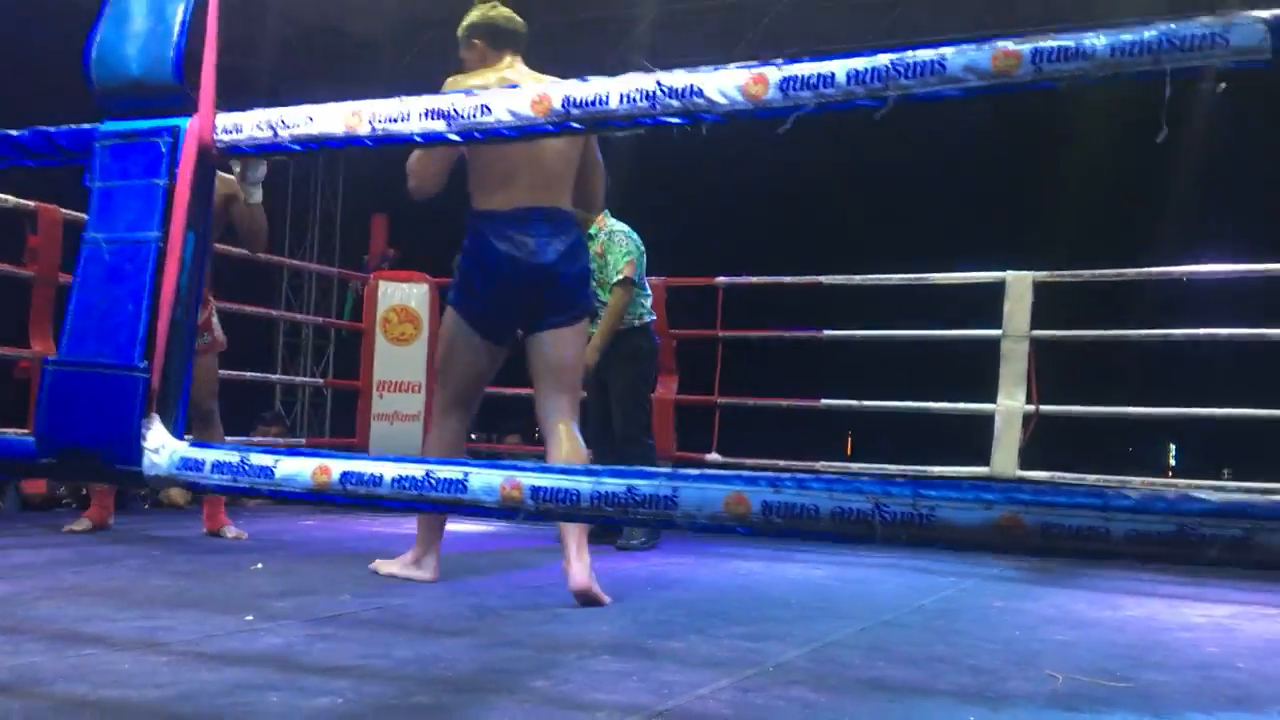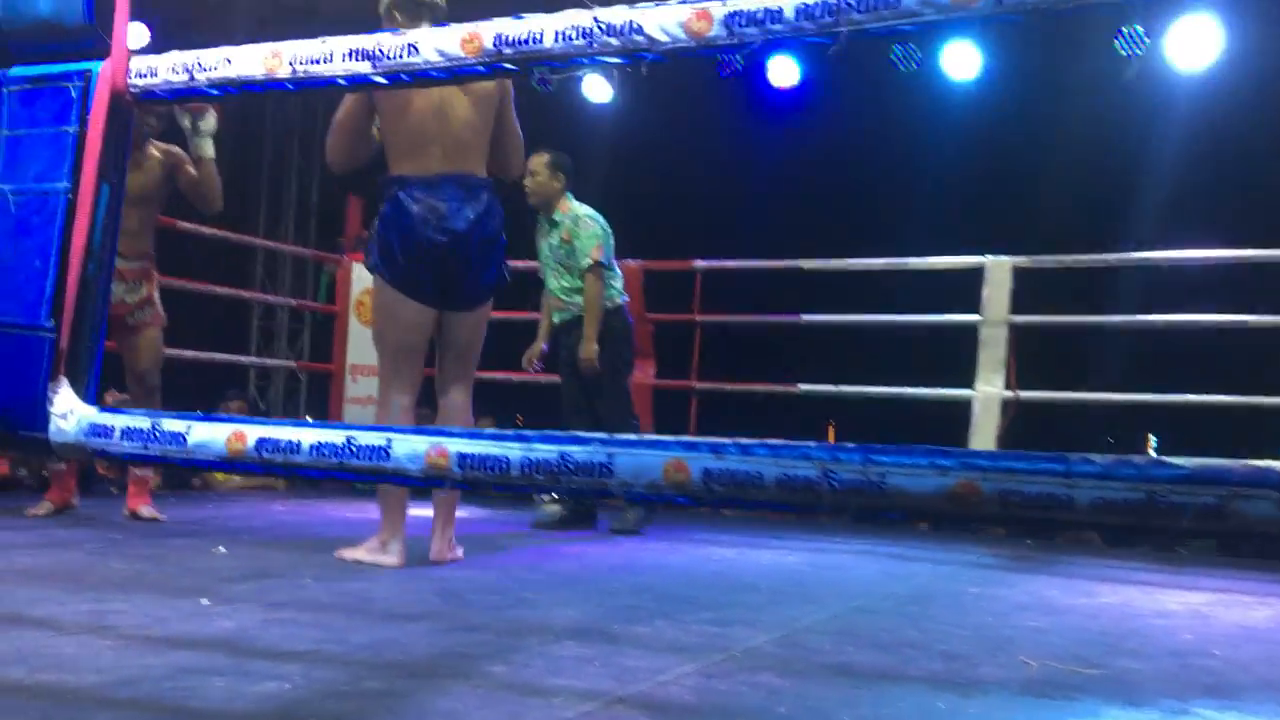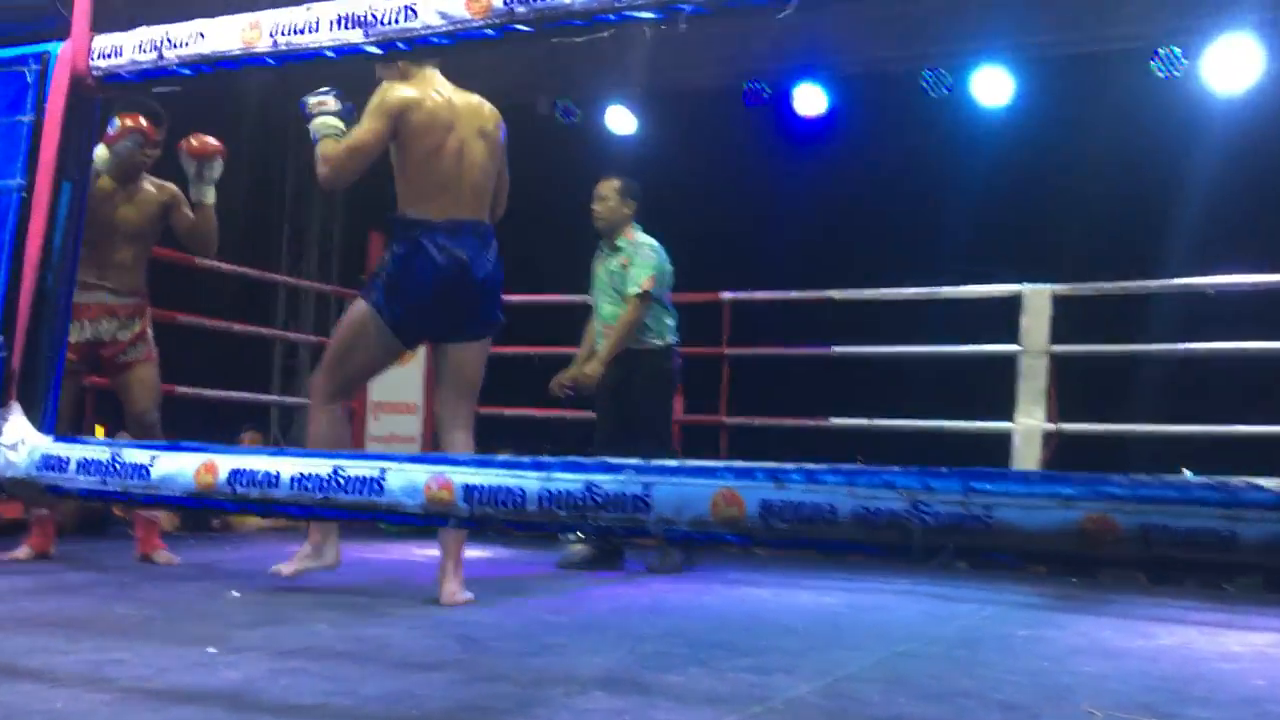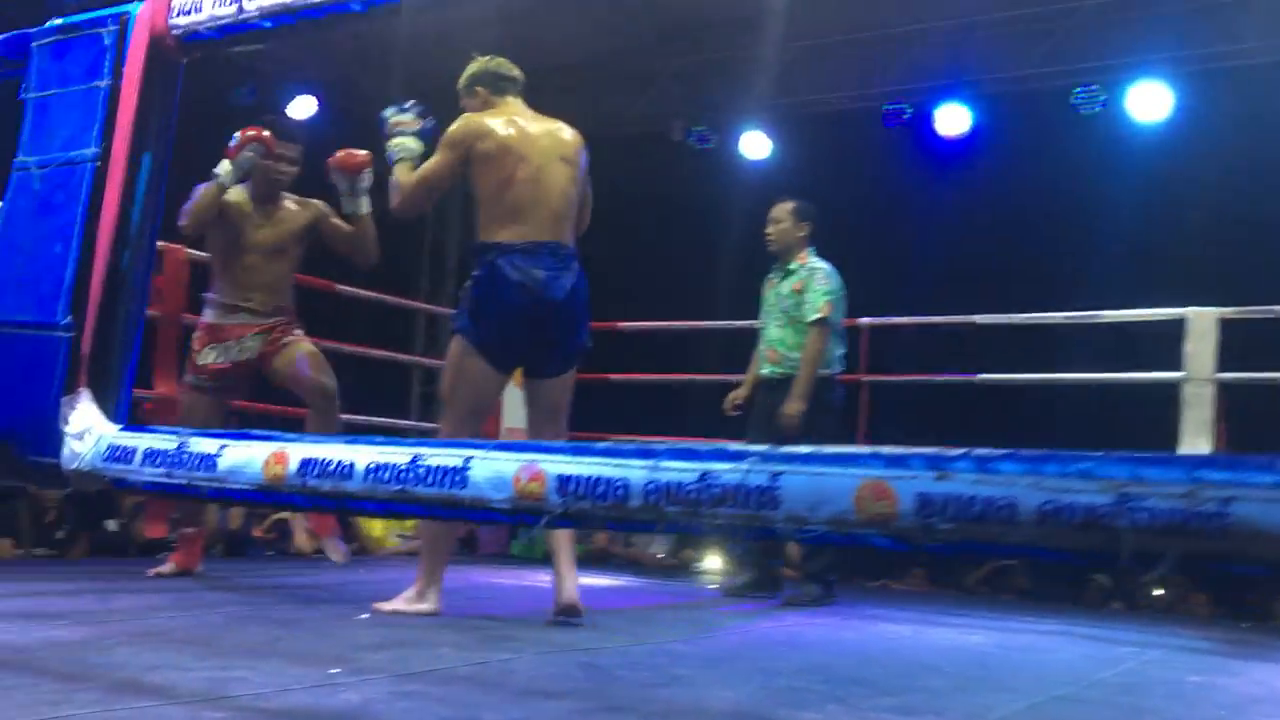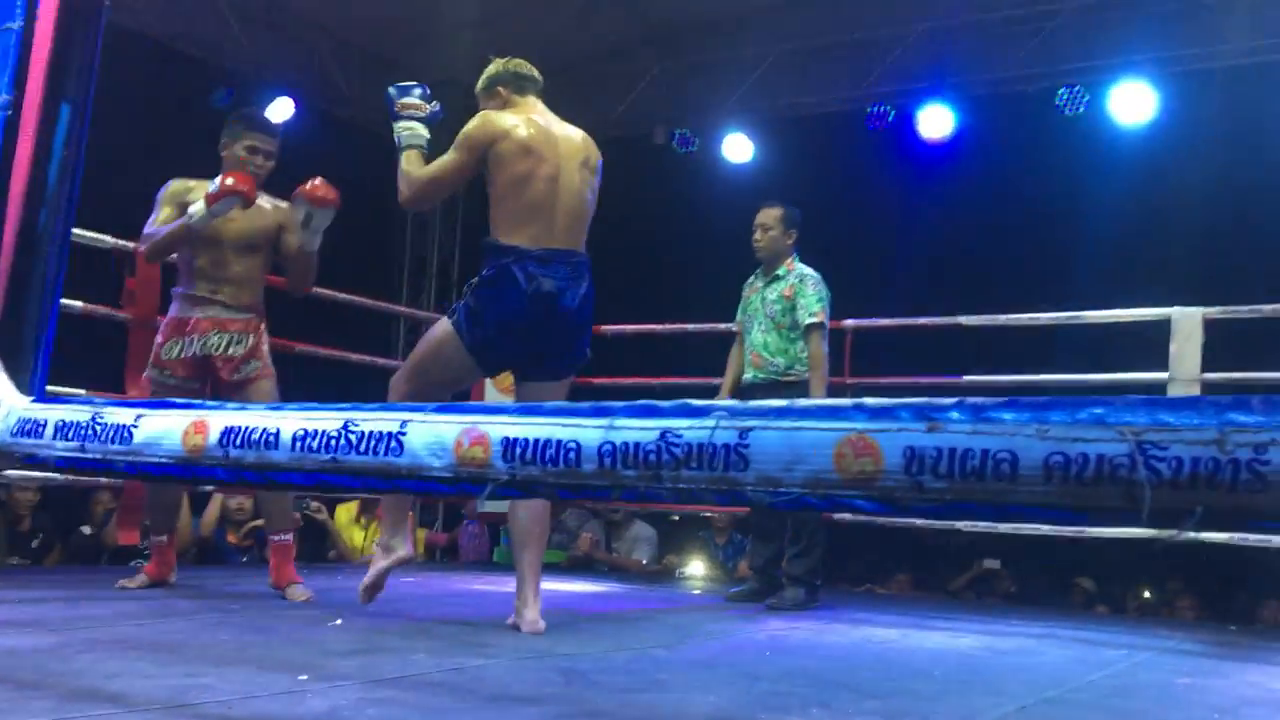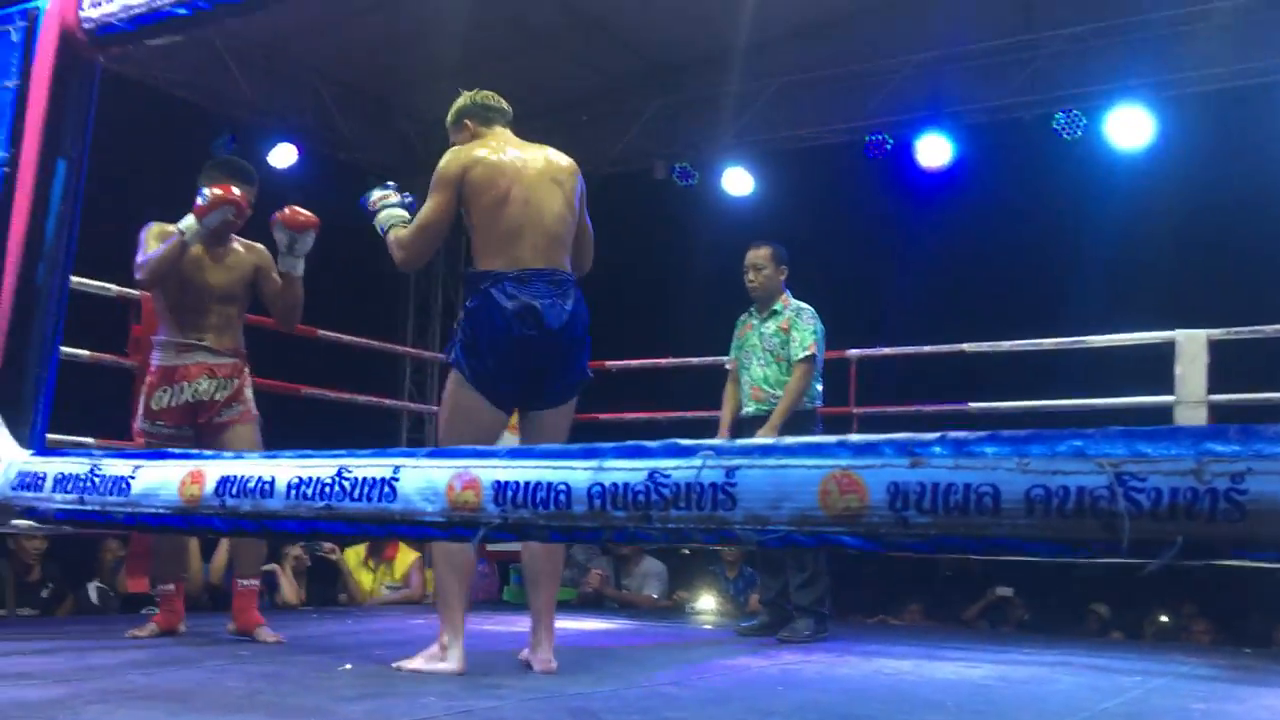
dt=0.4s
person 1, frame 1
left shoulder: (465, 92)
left elbow: (422, 184)
right elbow: (593, 198)
left wrist: (443, 147)
left hip: (493, 254)
right hip: (562, 255)
left knee: (449, 413)
right knee: (562, 419)
left ankle: (424, 554)
right ankle: (578, 559)
person 1, frame 2
right shoulder: (490, 71)
left elbow: (339, 155)
right elbow: (512, 167)
left hip: (410, 219)
right hip: (477, 221)
left knee: (399, 386)
right knee: (456, 385)
left ankle: (390, 537)
right ankle: (443, 533)
person 1, frame 3
left shoulder: (398, 97)
right shoulder: (489, 113)
left elbow: (335, 172)
left wrist: (324, 120)
left hip: (420, 262)
right hip: (480, 265)
left knee: (326, 389)
right knee: (456, 427)
left ankle: (320, 540)
right ankle: (453, 576)
person 1, frame 4
left shoulder: (470, 130)
right shoulder: (573, 141)
left elbow: (404, 202)
left wrist: (401, 142)
left hip: (503, 285)
right hip: (564, 287)
left knee: (455, 439)
right knee: (550, 441)
left ankle: (425, 589)
right ankle: (565, 578)
person 1, frame 5
left shoulder: (492, 127)
right shoulder: (588, 147)
left elbow: (413, 195)
left wrist: (409, 129)
left hip: (507, 287)
right hip: (572, 294)
left knee: (406, 394)
left ankle: (394, 542)
right ankle: (528, 604)
person 1, frame 6
left shoulder: (463, 160)
right shoulder: (566, 167)
left elbow: (408, 254)
left wrist: (388, 210)
left hip: (497, 315)
right hip: (564, 316)
left ankle: (450, 644)
right ankle: (542, 641)
person 2, frame 1
left shoulder: (226, 186)
left elbow: (256, 242)
left wrist: (253, 188)
left hip: (193, 307)
left knee: (205, 407)
left ankle: (216, 514)
right ankle: (100, 508)
person 2, frame 2
left shoulder: (170, 158)
left elbow: (212, 204)
left wrist: (204, 142)
left hip: (137, 284)
left knee: (147, 382)
left ankle: (139, 493)
right ankle: (62, 488)
person 2, frame 3
left shoulder: (164, 194)
right shoulder: (82, 175)
left elbow: (205, 247)
left wrist: (204, 187)
right wrist: (105, 156)
left hip: (129, 320)
right hip: (72, 312)
left knee: (146, 422)
right knee: (50, 421)
left ankle: (149, 537)
right ankle: (40, 535)
person 2, frame 4
left shoulder: (308, 212)
right shoulder: (220, 194)
left elbow: (366, 256)
right elbow: (188, 224)
left wrist: (357, 199)
right wrist: (230, 168)
left hip: (279, 333)
right hip: (219, 333)
left knee: (322, 392)
left ankle: (323, 519)
right ankle: (186, 550)
person 2, frame 5
left shoulder: (277, 212)
right shoulder: (183, 191)
left elbow: (300, 284)
right elbow: (149, 248)
left wrist: (310, 234)
right wrist: (201, 213)
left hip: (244, 335)
right hip: (185, 328)
left ankle: (284, 568)
right ankle: (161, 561)
person 2, frame 6
left shoulder: (254, 255)
right shoulder: (162, 234)
left elbow: (288, 317)
right elbow: (146, 275)
left wrist: (293, 260)
right wrist: (195, 226)
left hip: (229, 380)
right hip: (171, 376)
left ankle: (247, 610)
right ankle: (169, 610)
person 3, frame 1
left shoulder: (618, 236)
right shoulder: (581, 239)
left elbow: (620, 296)
left wrist: (593, 349)
left hip: (630, 347)
right hip: (603, 349)
left knee: (631, 432)
right knee: (600, 433)
left ankle: (646, 521)
person 3, frame 2
left shoulder: (584, 220)
right shoulder: (543, 227)
left elbow: (595, 280)
left wrist: (592, 340)
right wrist: (543, 339)
left hip: (605, 325)
right hip: (570, 329)
left knee: (616, 413)
right knee: (577, 418)
left ankle: (637, 501)
right ankle: (579, 504)
person 3, frame 3
left shoulder: (645, 250)
right shoulder: (603, 255)
left elbow: (635, 310)
left wrist: (599, 362)
right wrist: (578, 365)
left hip: (648, 361)
right hip: (615, 364)
left knee: (657, 452)
right knee: (609, 452)
left ankle: (677, 543)
right ankle: (604, 544)
person 3, frame 4
left shoulder: (819, 275)
right shoulder: (772, 279)
left elbow: (817, 338)
left wrist: (798, 395)
right wrist: (747, 386)
left hip: (807, 391)
right hip: (771, 389)
left ankle: (817, 579)
right ankle: (763, 570)
person 3, frame 5
left shoulder: (806, 281)
right shoulder: (752, 284)
left elbow: (816, 343)
left wrist: (817, 400)
right wrist: (726, 392)
left hip: (791, 394)
right hip: (755, 395)
left ankle: (802, 582)
right ankle: (765, 576)
person 3, frame 6
left shoulder: (800, 315)
right shoulder: (744, 323)
left elbow: (801, 375)
right elbow: (734, 380)
left wrist: (773, 426)
right wrist: (724, 431)
left hip: (791, 426)
right hip: (752, 428)
left ankle: (810, 613)
right ankle: (775, 610)
